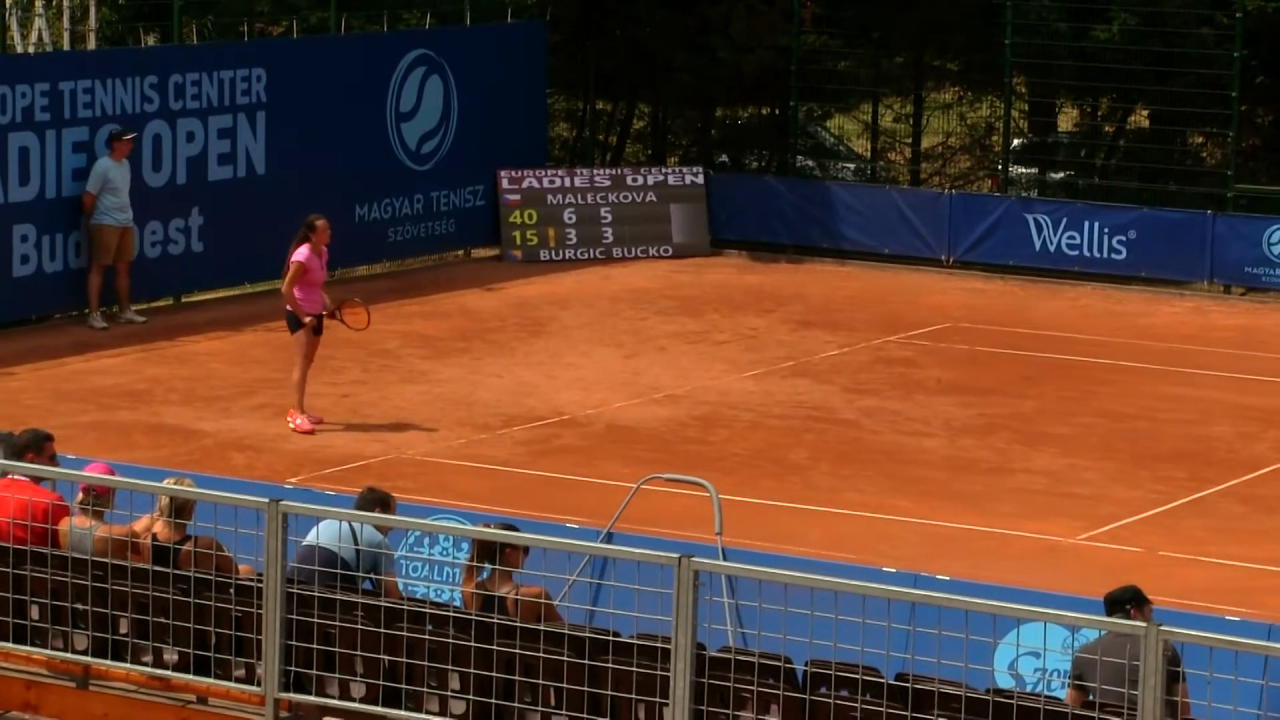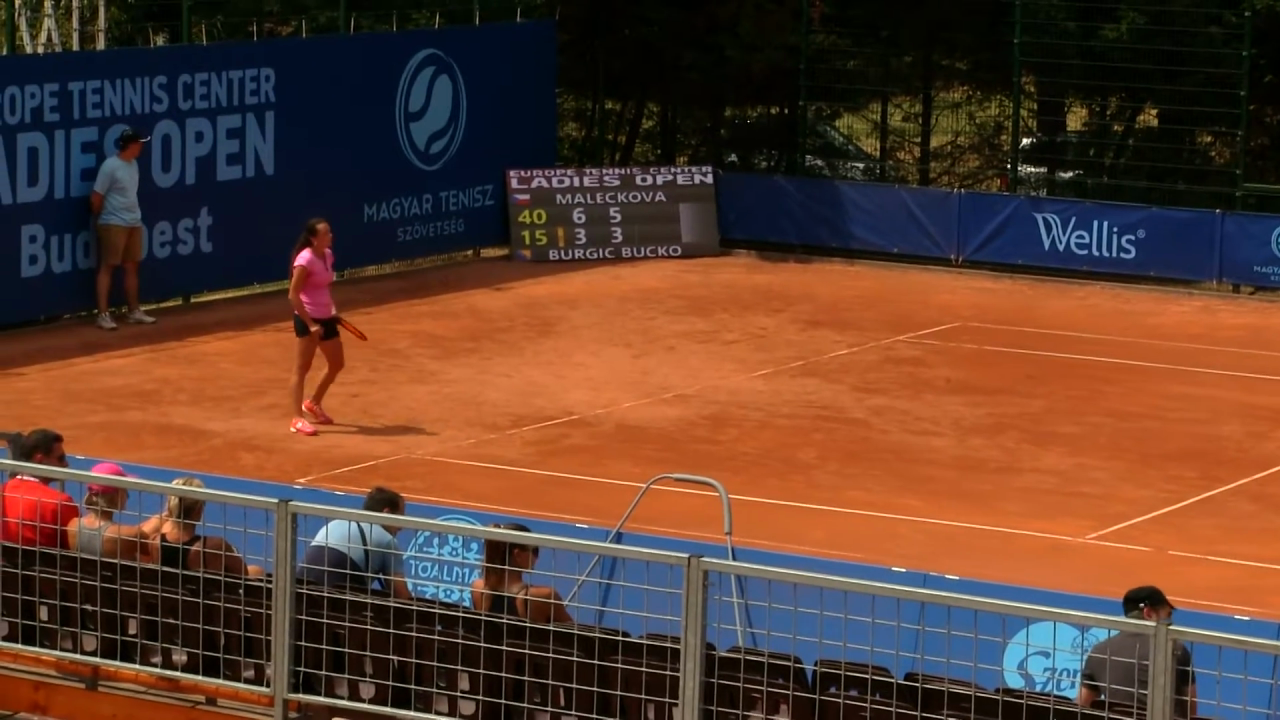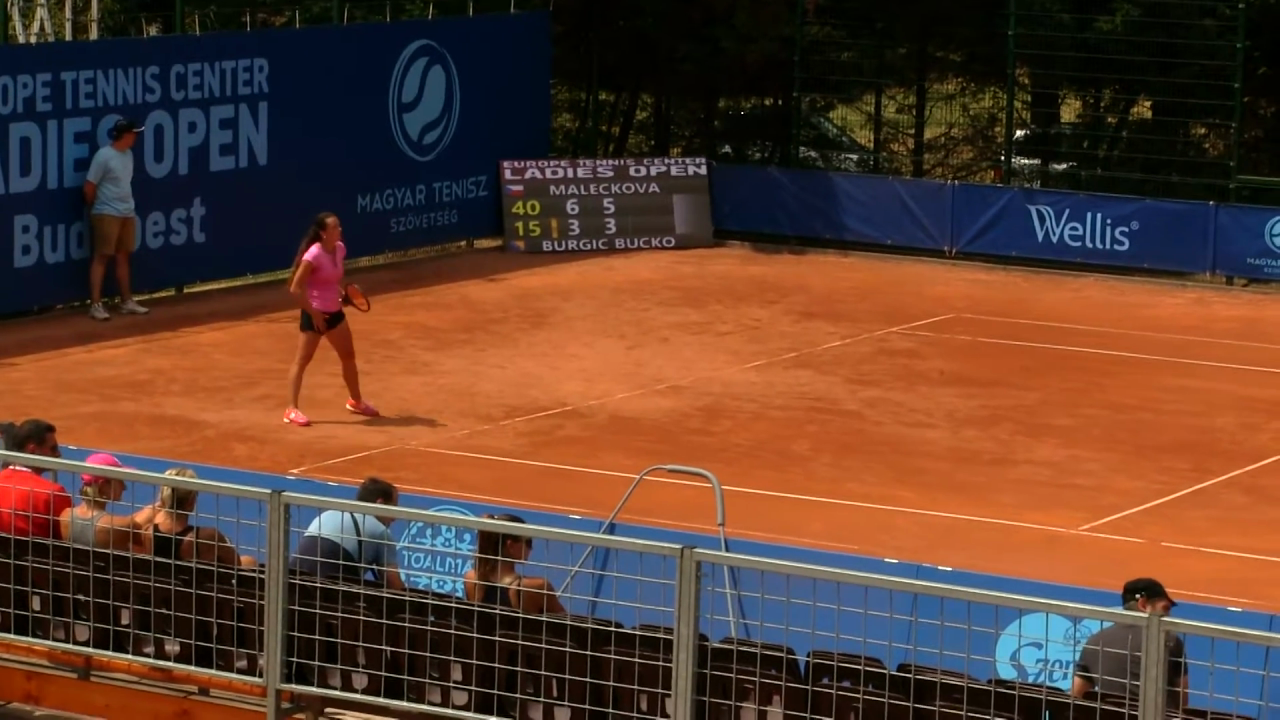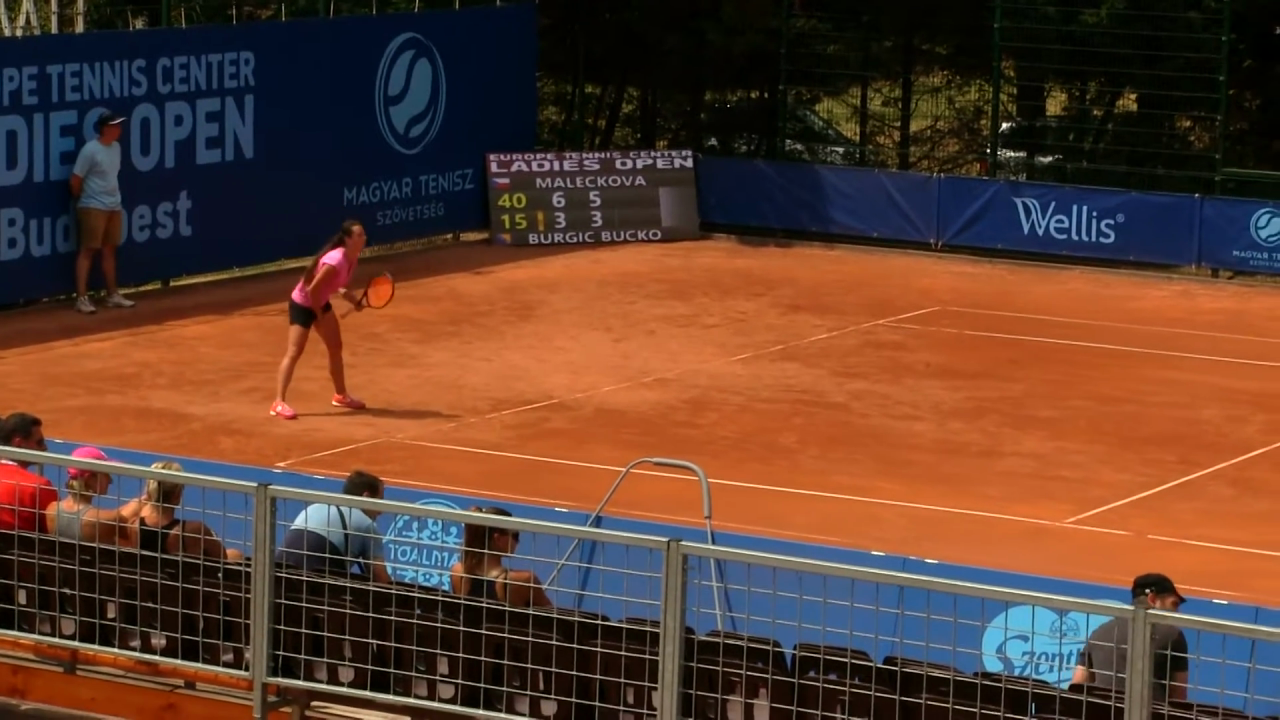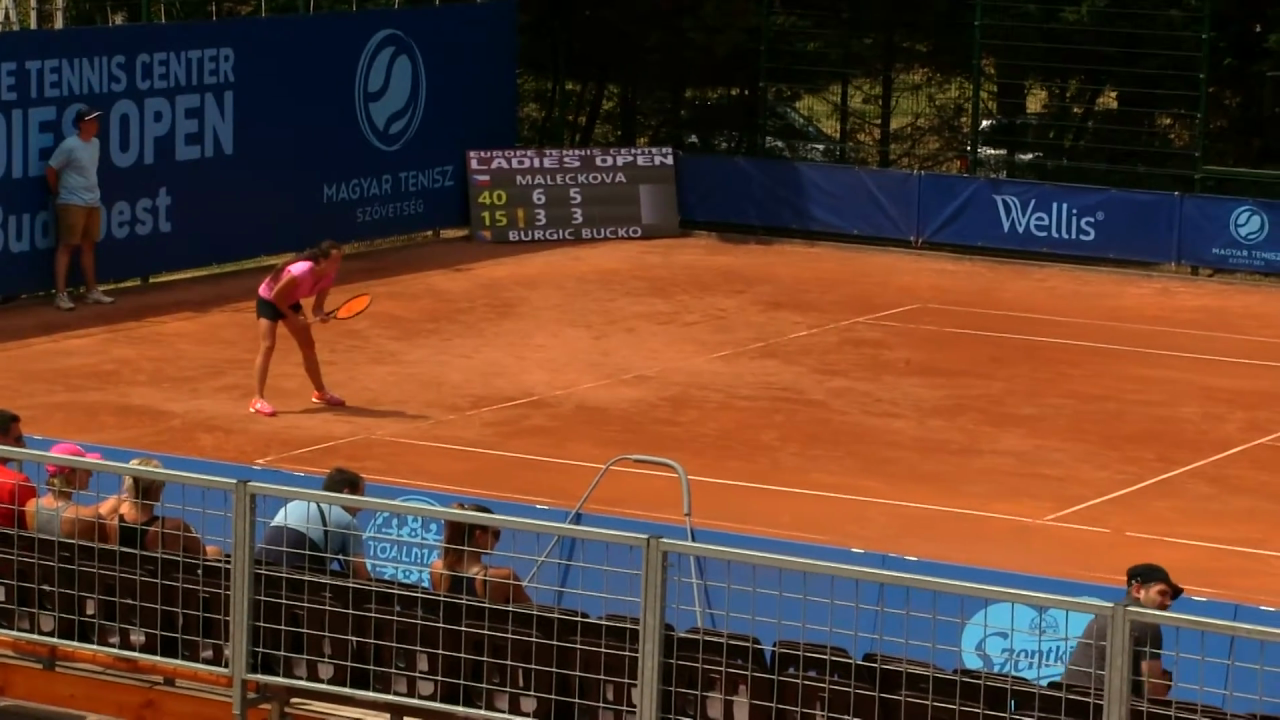
dt=0.4s
person 1, frame 1
left shoulder: (323, 253)
right shoulder: (302, 256)
right elbow: (286, 290)
left wrist: (327, 302)
right wrist: (303, 316)
left hip: (314, 314)
right hip: (299, 315)
left knee: (305, 363)
right knee: (303, 362)
left ankle: (296, 410)
right ankle: (298, 416)
person 1, frame 2
left shoulder: (328, 255)
right shoulder: (305, 260)
right elbow: (293, 296)
left wrist: (333, 309)
right wrist: (310, 323)
left hip: (326, 318)
right hip: (307, 320)
left knee: (337, 364)
right knee: (302, 368)
left ankle: (312, 404)
right ankle: (297, 419)
person 1, frame 3
left shoulder: (340, 249)
right shoulder: (313, 255)
right elbow: (295, 288)
left wrist: (344, 293)
right wrist: (313, 313)
left hip: (334, 311)
right hip: (315, 314)
left knee: (348, 356)
right knee: (302, 360)
left ankle: (355, 401)
right ankle: (292, 410)
person 1, frame 4
left shoulder: (352, 258)
right shoulder: (335, 260)
right elbow: (313, 290)
left wrist: (351, 297)
right wrist: (320, 316)
left hip: (321, 303)
right hip: (302, 304)
left knee: (336, 347)
right knee: (294, 352)
left ankle: (340, 395)
right ankle: (279, 402)
person 1, frame 5
left shoulder: (328, 278)
right shoulder: (301, 271)
left elbow: (317, 306)
right elbow: (276, 296)
left wrist: (321, 315)
right wrist: (294, 318)
left hip: (289, 301)
right hip: (269, 299)
left knee: (308, 345)
right knee: (267, 346)
left ankle: (320, 392)
right ankle: (258, 400)
person 2, frame 1
left shoulder: (125, 164)
right shoulder: (102, 166)
right elbow: (88, 198)
left wrist: (125, 217)
right wrist: (92, 219)
left hip: (126, 223)
right hip: (105, 224)
left knee: (123, 267)
right knee: (99, 267)
left ankle: (125, 311)
right ankle: (94, 314)
person 2, frame 2
left shoulder: (133, 165)
right shoulder: (110, 166)
right elbow: (96, 198)
left wrist: (132, 216)
right wrist: (101, 219)
left hip: (134, 223)
right hip: (113, 224)
left knee: (131, 267)
right knee: (107, 267)
left ankle: (134, 311)
right ankle: (103, 315)
person 2, frame 3
left shoulder: (128, 154)
right shoulder: (103, 156)
right elbow: (89, 187)
left wrist: (126, 205)
right wrist: (96, 208)
left hip: (127, 213)
right hip: (107, 214)
left knee: (123, 257)
right knee: (101, 257)
left ankle: (127, 301)
right ankle: (96, 305)
person 2, frame 4
left shoulder: (116, 147)
right shoulder: (90, 150)
right elbow: (75, 180)
left wrist: (112, 198)
right wrist: (82, 202)
left hip: (114, 207)
right hip: (93, 208)
left knee: (109, 250)
right knee: (87, 251)
left ankle: (113, 295)
right ankle: (81, 298)
person 2, frame 5
left shoulder: (95, 143)
right shoulder: (69, 145)
right elbow: (50, 171)
left wrist: (92, 194)
right wrist: (59, 195)
left hip: (93, 203)
right hip: (72, 204)
left knee: (88, 247)
right knee: (66, 247)
left ankle: (92, 291)
right ankle: (61, 294)
